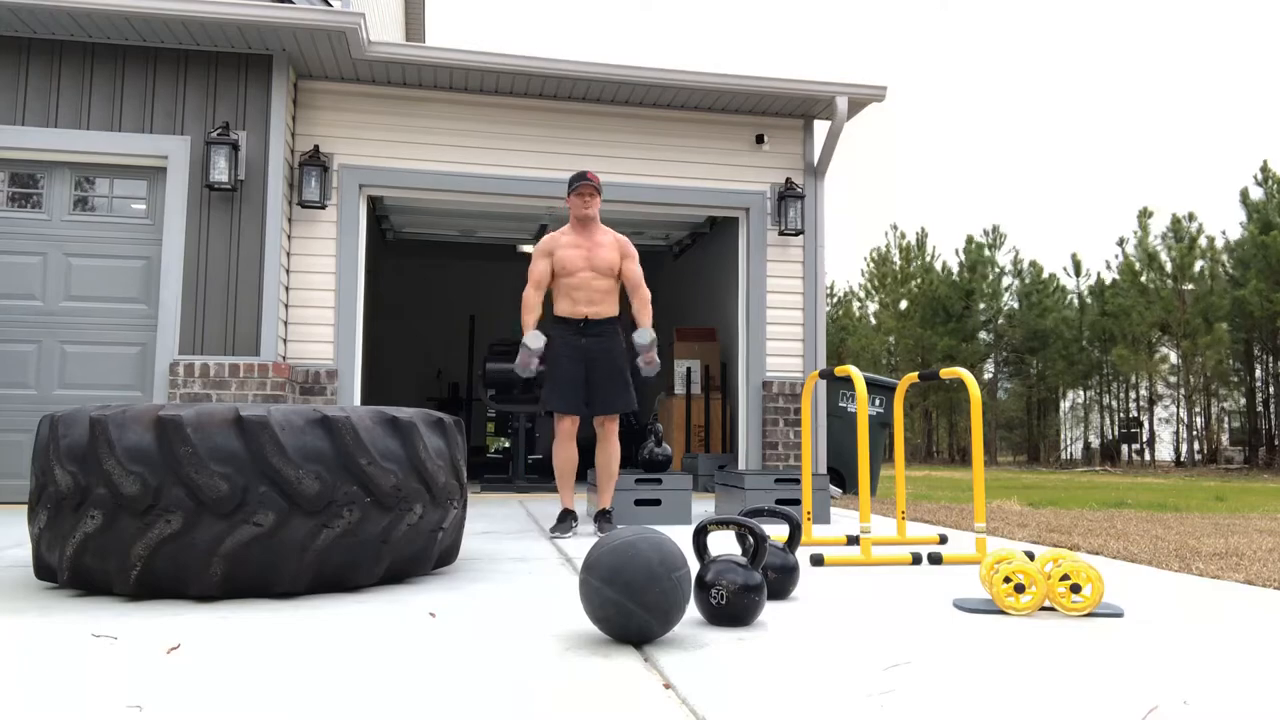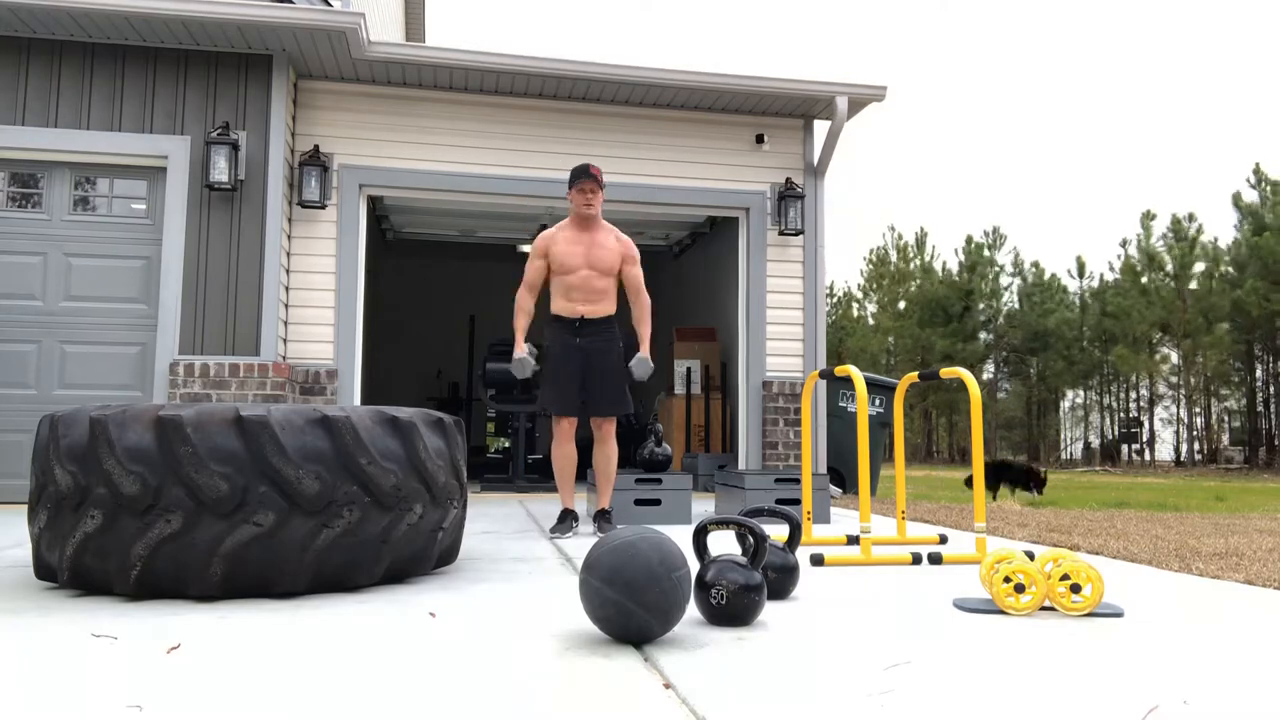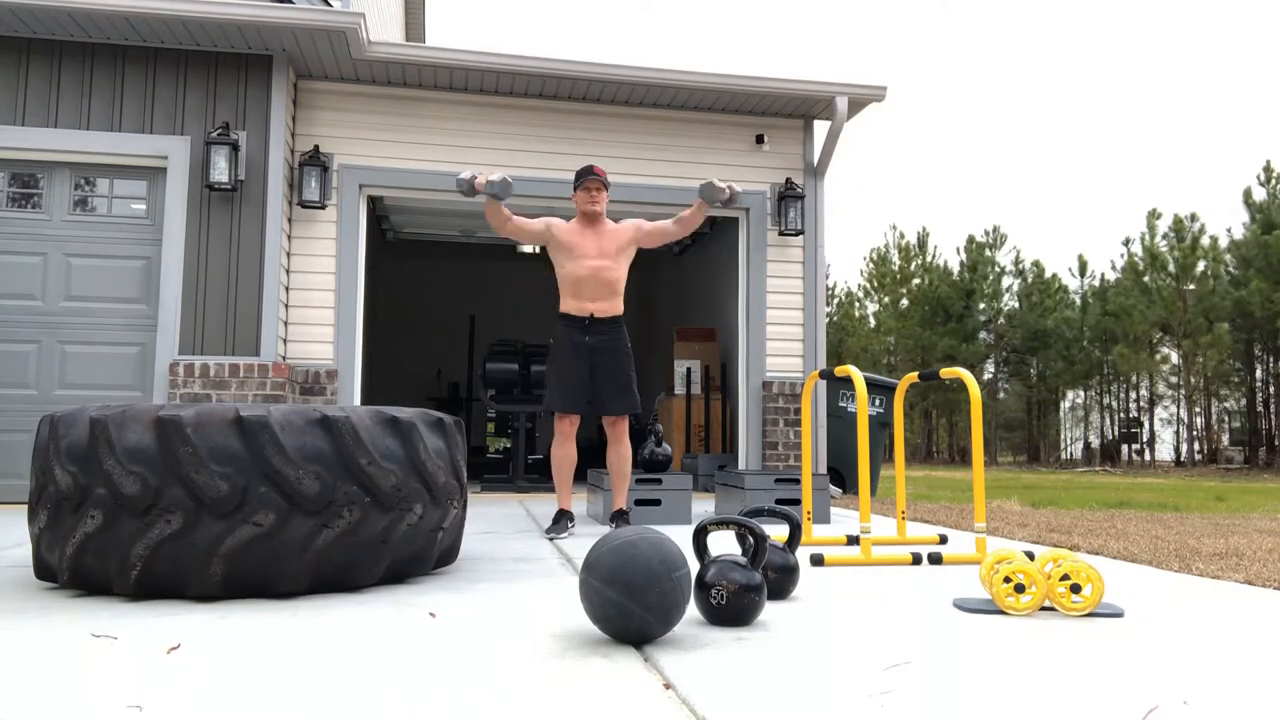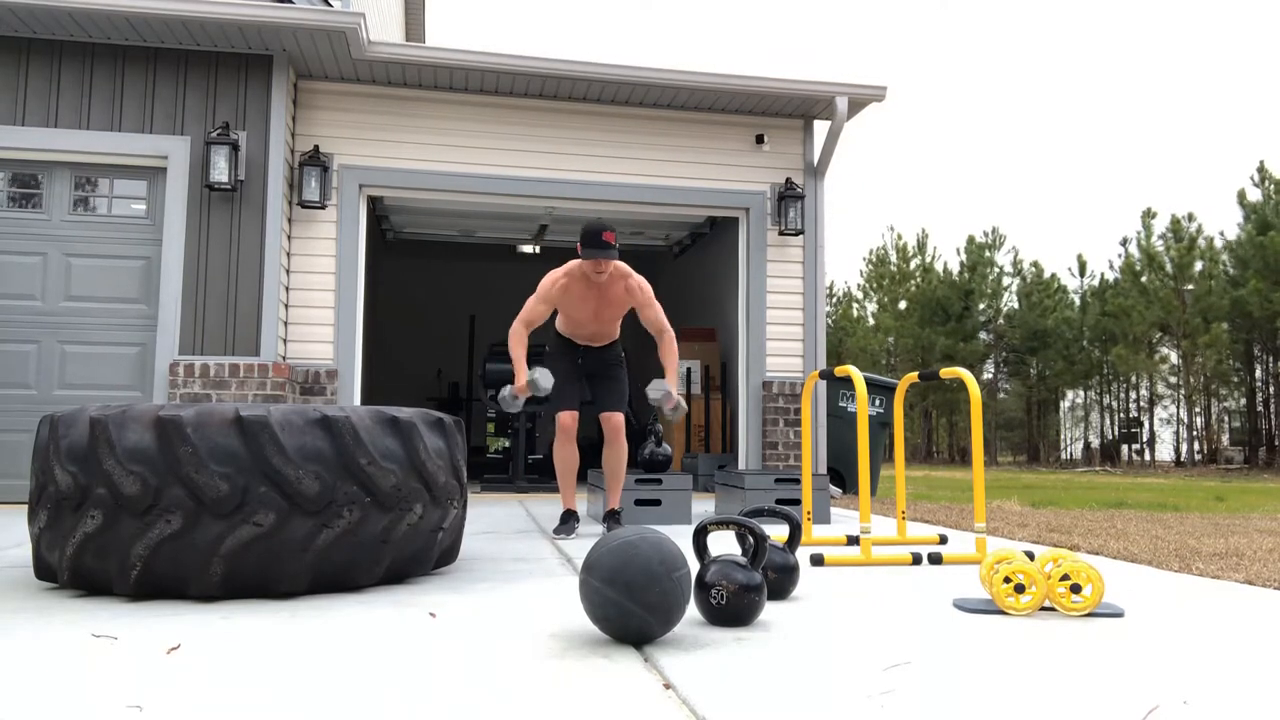
dt=0.7s
person 1, frame 1
left shoulder: (620, 244)
right shoulder: (551, 244)
left elbow: (639, 291)
right elbow: (534, 291)
left wrist: (646, 333)
right wrist: (529, 336)
left hip: (607, 335)
right hip: (565, 335)
left knee: (608, 426)
right knee: (565, 426)
left ankle: (604, 511)
right ankle: (567, 511)
person 1, frame 2
left shoulder: (621, 244)
right shoulder: (548, 241)
left elbow: (639, 297)
right elbow: (527, 292)
left wrist: (645, 348)
right wrist: (520, 342)
left hip: (604, 335)
right hip: (562, 334)
left knee: (605, 428)
right knee: (563, 427)
left ankle: (604, 511)
right ankle: (567, 511)
person 1, frame 3
left shoulder: (629, 232)
right shoulder: (556, 231)
left elbow: (678, 226)
right elbow: (505, 225)
left wrist: (704, 202)
right wrist: (491, 197)
left hip: (611, 332)
right hip: (570, 331)
left knee: (618, 426)
right knee: (564, 425)
left ankle: (620, 512)
right ankle: (564, 512)
person 1, frame 4
left shoulder: (634, 284)
right shoulder: (557, 282)
left elbow: (664, 334)
right elbow: (520, 328)
left wrist: (671, 383)
right wrist: (521, 374)
left hip: (608, 353)
right hip: (564, 350)
left knee: (615, 424)
right knee: (565, 423)
left ankle: (613, 512)
right ankle: (569, 512)
